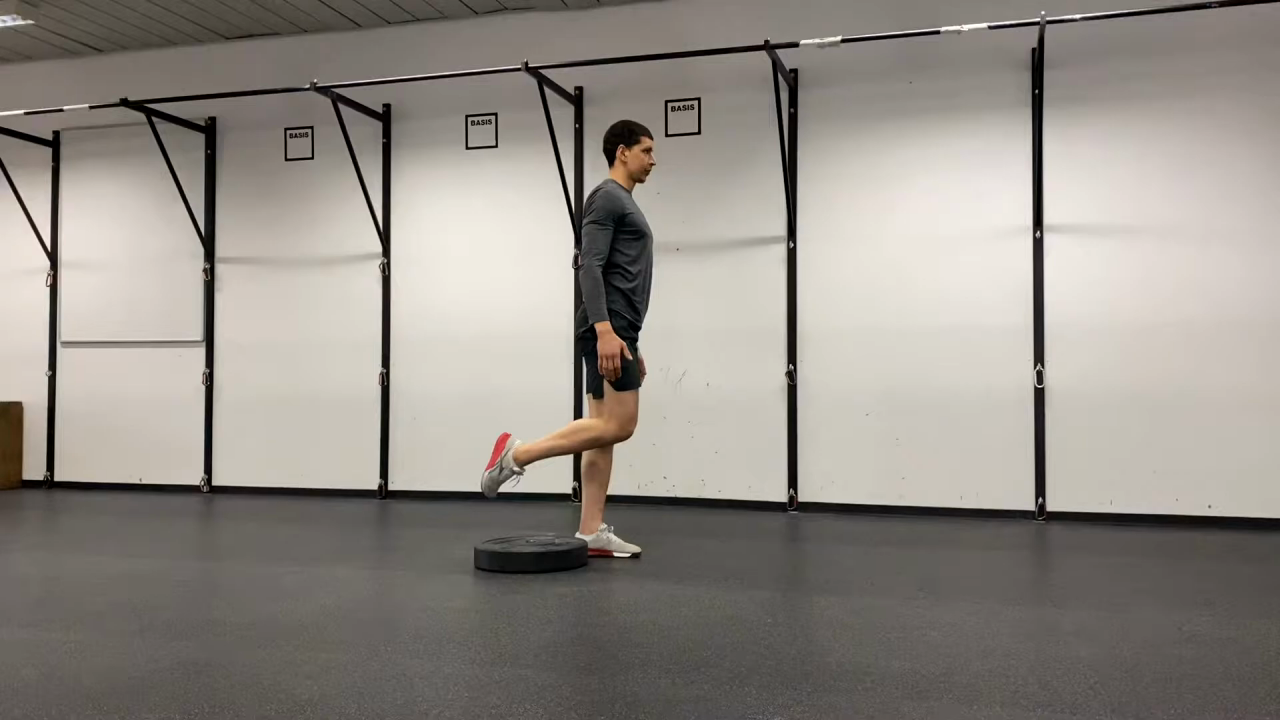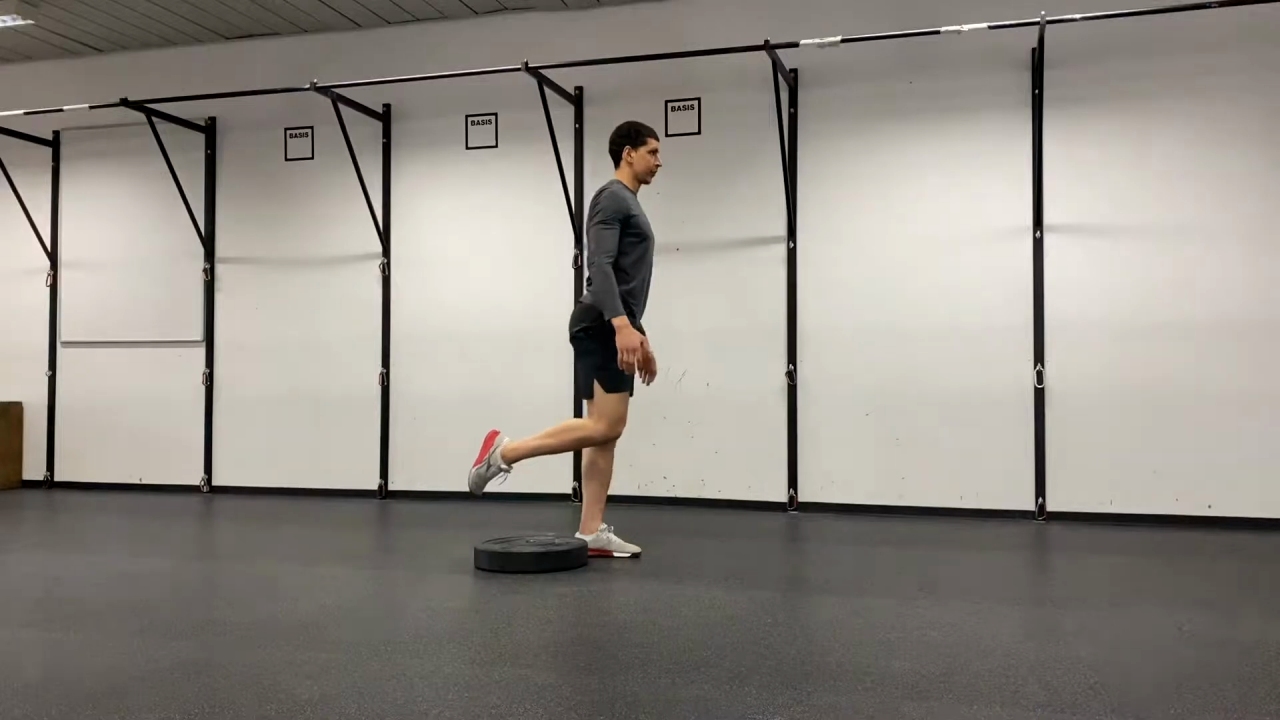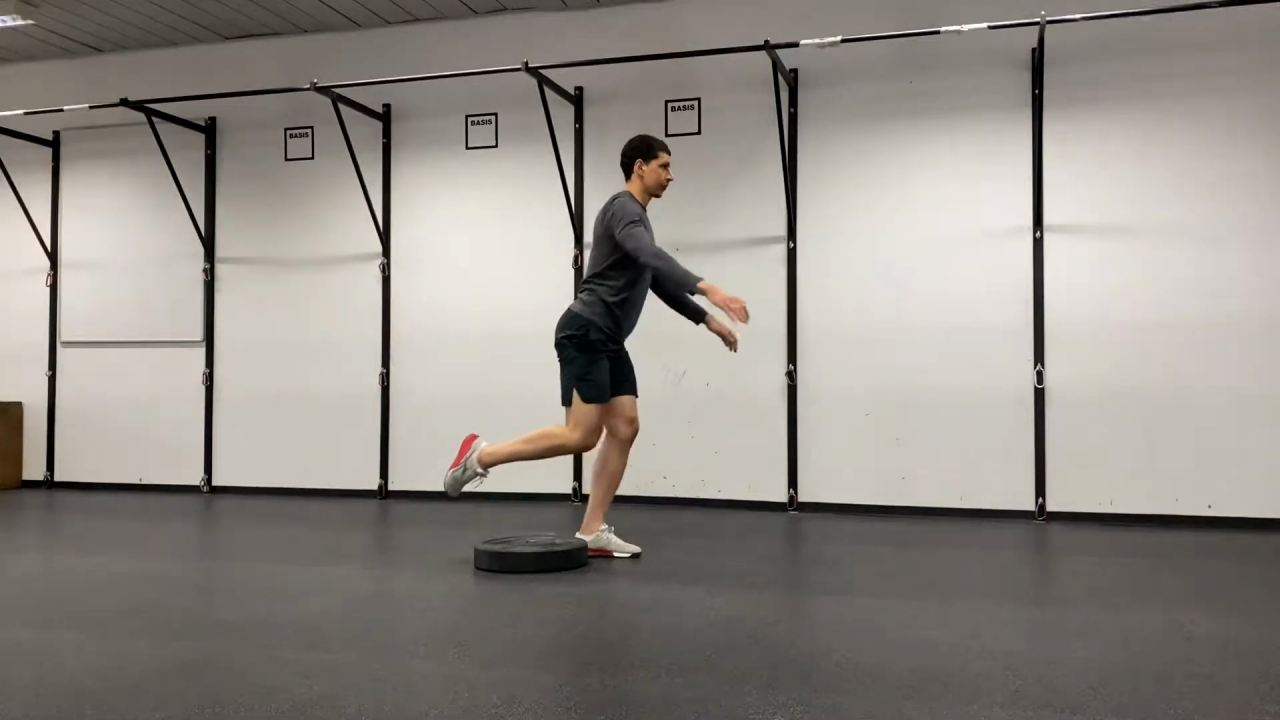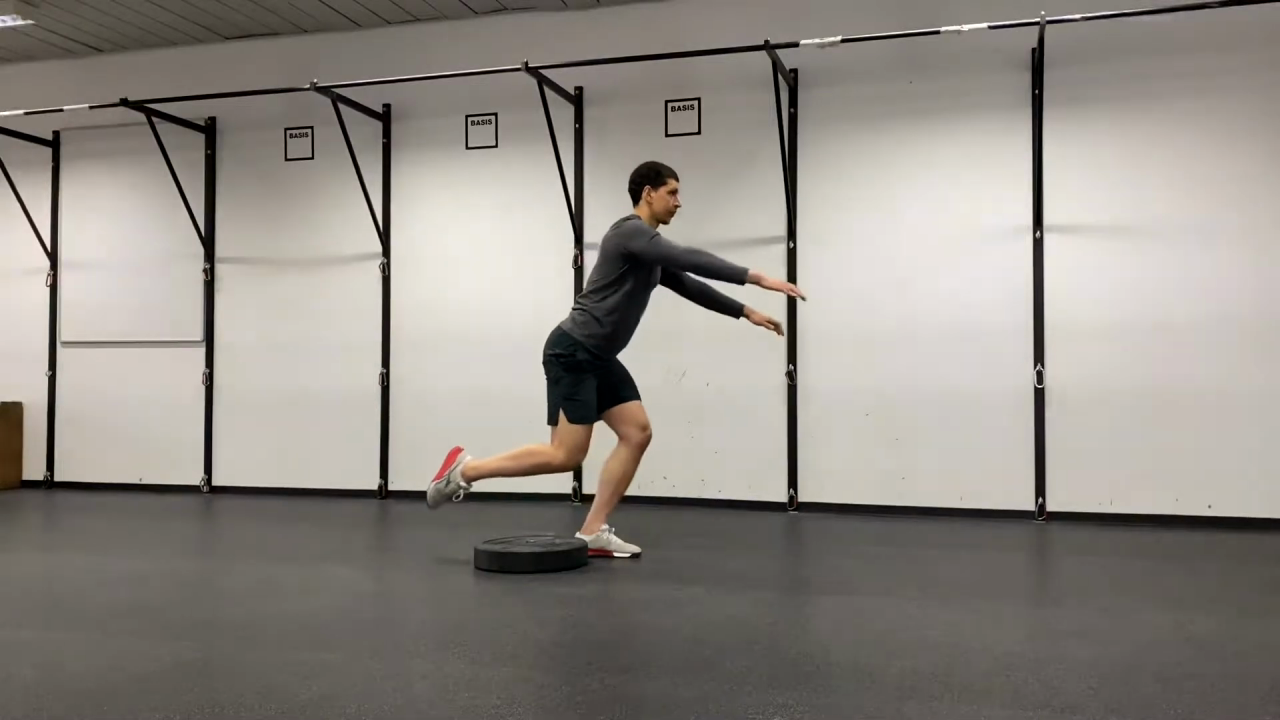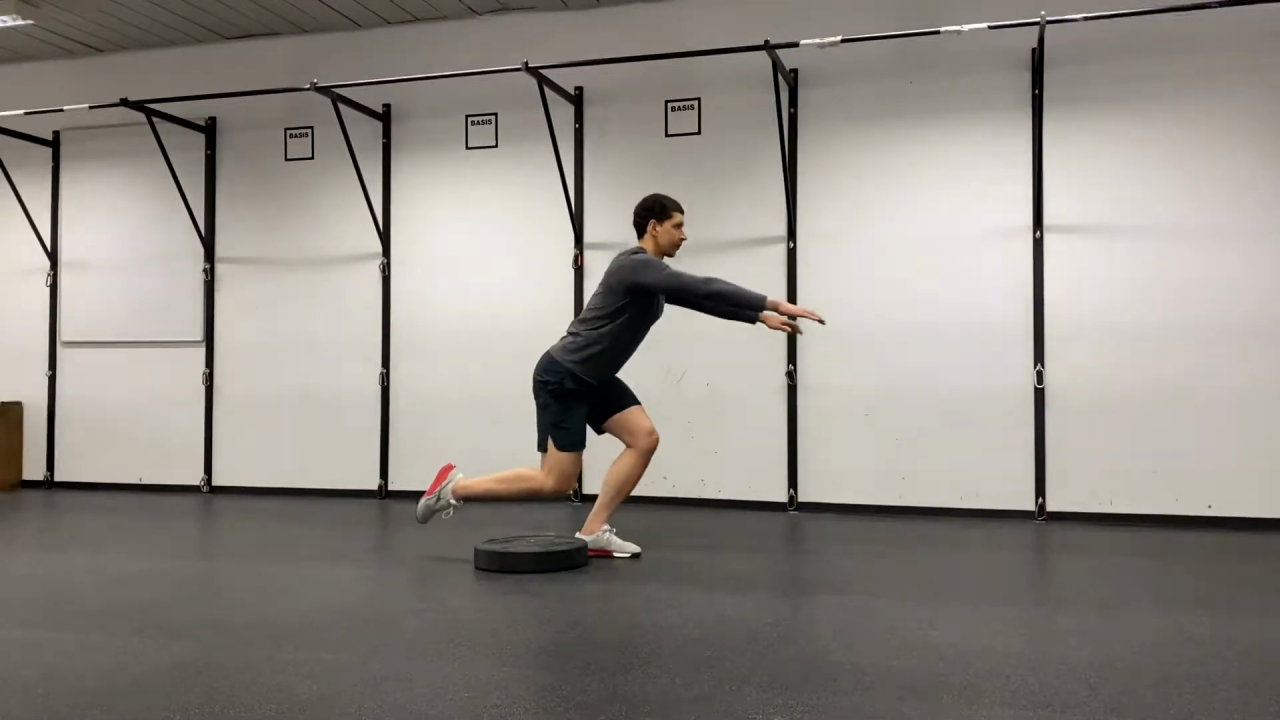
dt=0.4s
person 1, frame 1
left shoulder: (624, 204)
right shoulder: (606, 198)
right elbow: (591, 268)
left wrist: (630, 346)
right wrist: (605, 330)
left hip: (617, 329)
right hip: (607, 329)
left knee: (606, 428)
right knee: (616, 426)
left ankle: (592, 533)
right ankle: (517, 453)
person 1, frame 2
left shoulder: (628, 205)
right shoulder: (613, 198)
right elbow: (601, 267)
left wrist: (635, 335)
right wrist: (623, 324)
left hip: (613, 328)
right hip: (600, 326)
left knee: (607, 430)
right knee: (605, 426)
left ankle: (592, 532)
right ankle: (504, 451)
person 1, frame 3
left shoulder: (635, 218)
right shoulder: (622, 209)
left elbow: (660, 280)
right elbow: (651, 258)
left wrist: (707, 320)
right wrist: (708, 288)
left hip: (607, 340)
right hip: (584, 334)
left knee: (625, 428)
right knee: (580, 436)
left ankle: (593, 531)
right ankle: (479, 456)
person 1, frame 4
left shoulder: (648, 252)
right shoulder: (630, 232)
left elbow: (688, 283)
right elbow: (687, 258)
left wrist: (745, 311)
right wrist: (755, 277)
left hip: (597, 357)
right hip: (572, 352)
left knee: (637, 433)
right knee: (565, 455)
left ankle: (593, 532)
right ankle: (465, 470)
person 1, frame 5
left shoulder: (651, 276)
right shoulder: (635, 266)
left elbow: (700, 298)
right elbow: (702, 289)
left wrist: (761, 315)
right wrist: (773, 303)
left hip: (591, 377)
right hip: (561, 377)
left knee: (645, 438)
right knee: (555, 482)
left ankle: (593, 532)
right ankle: (454, 488)
